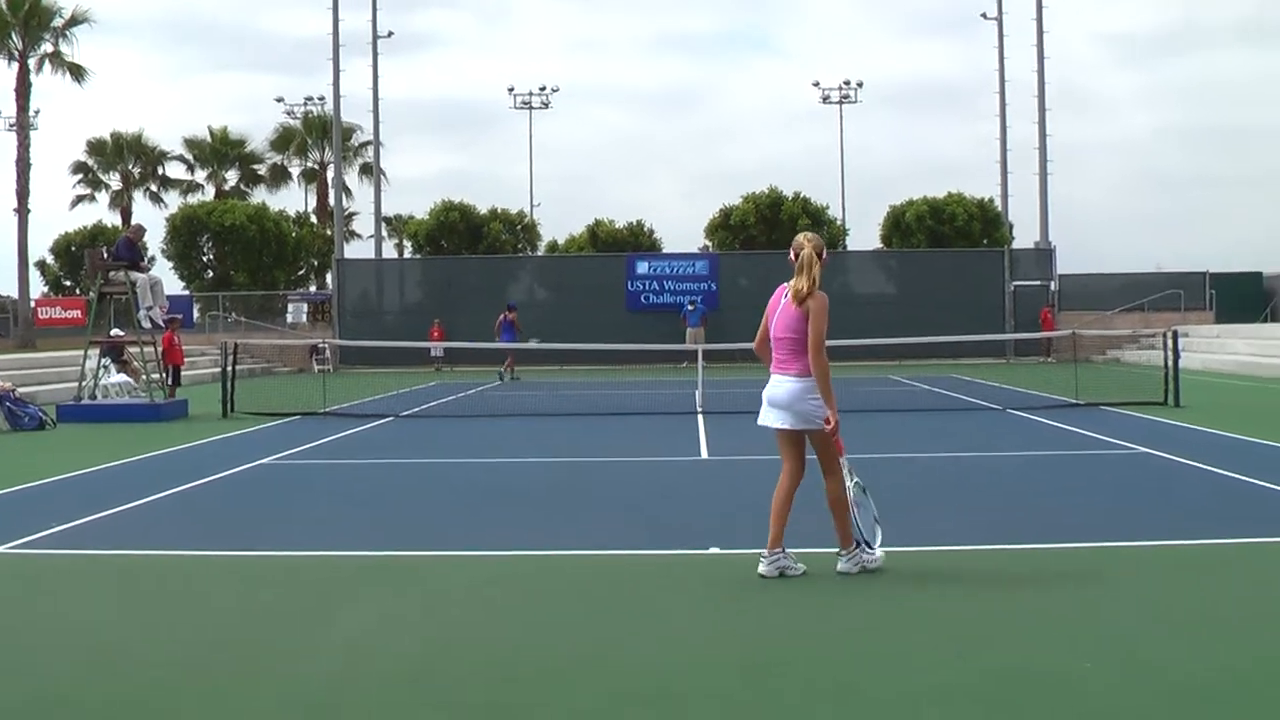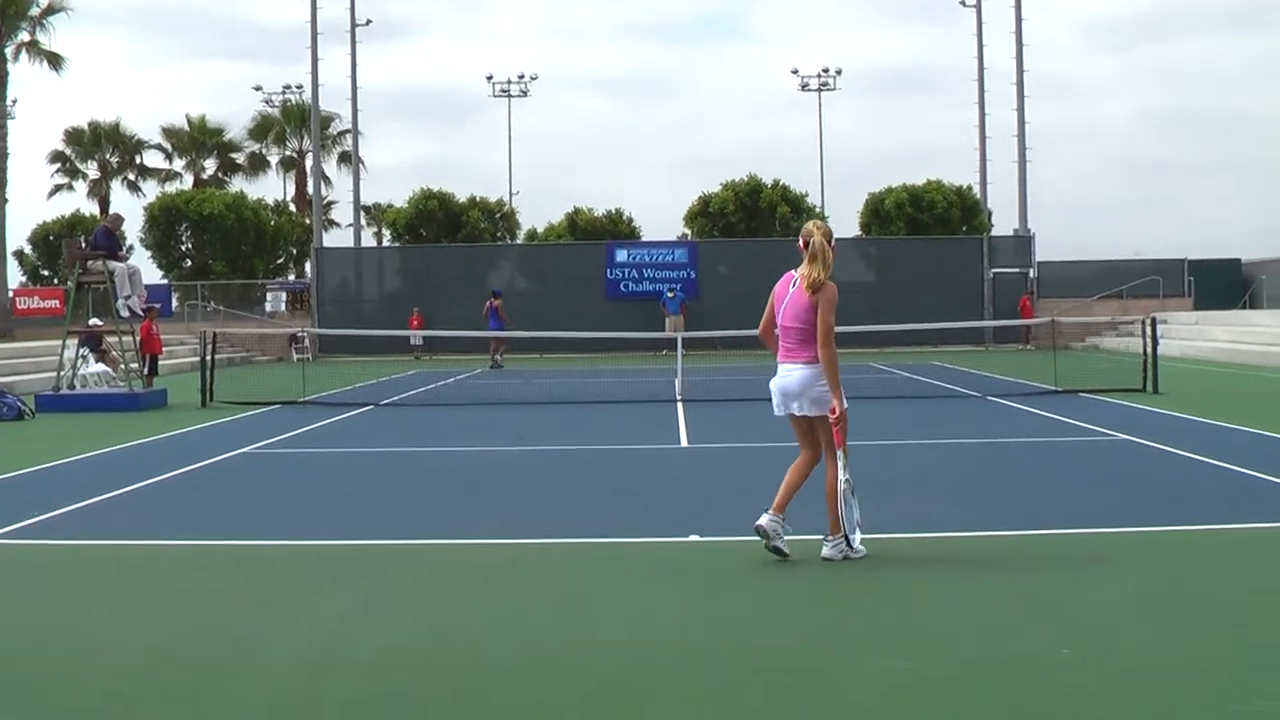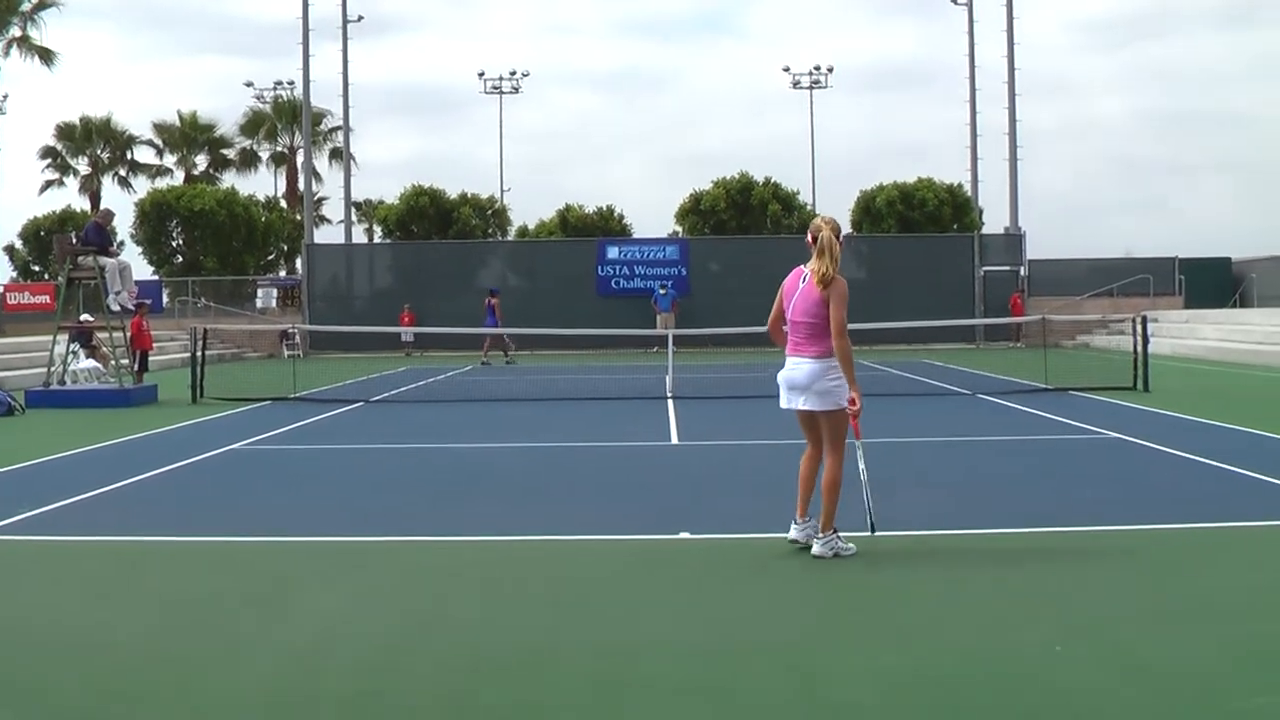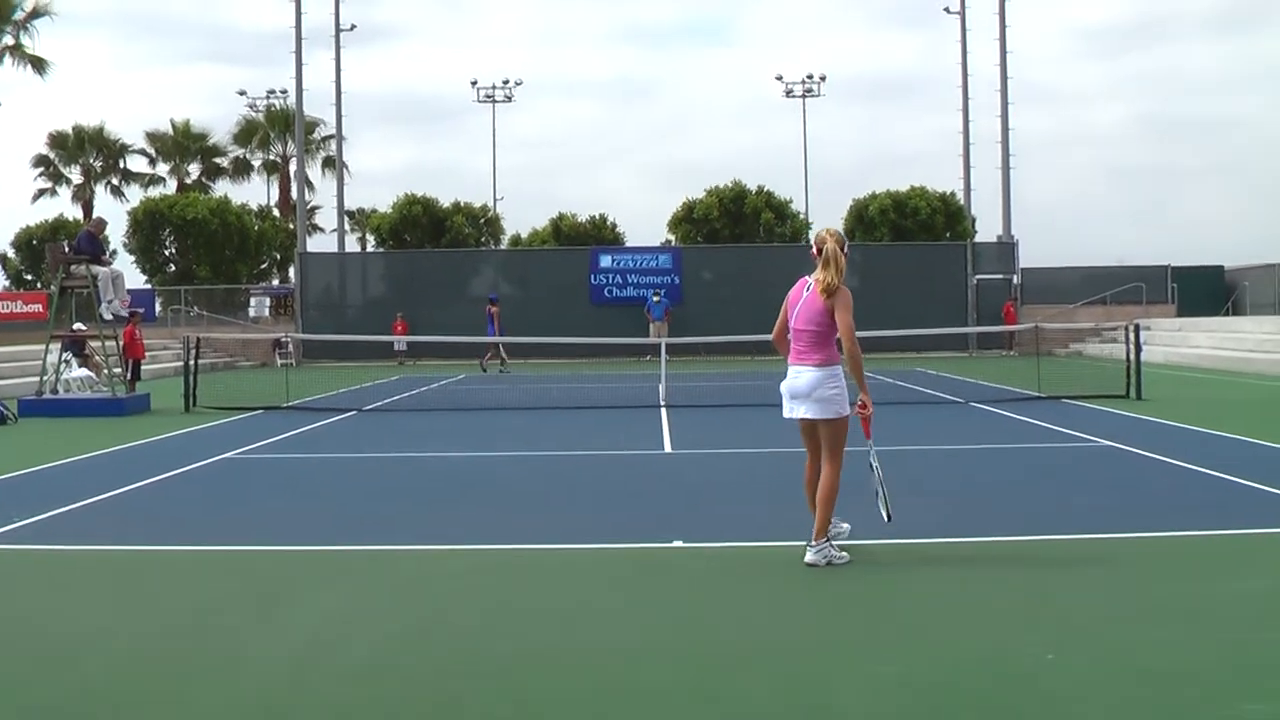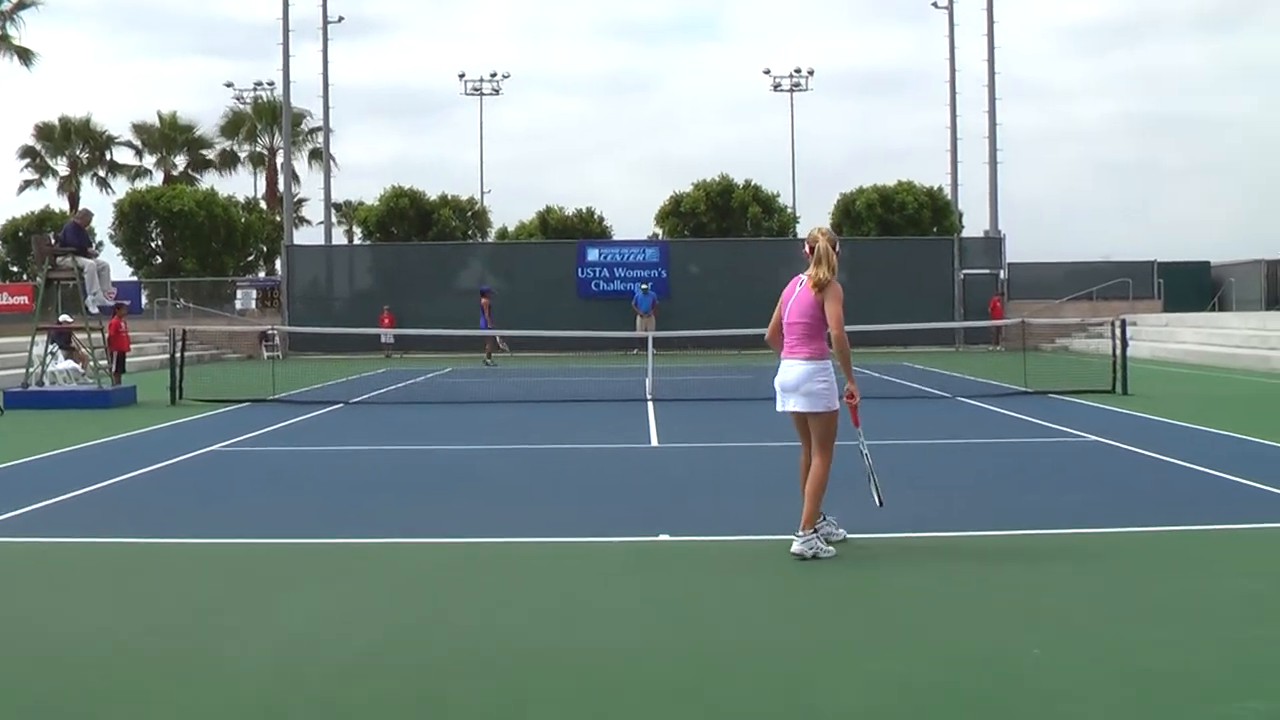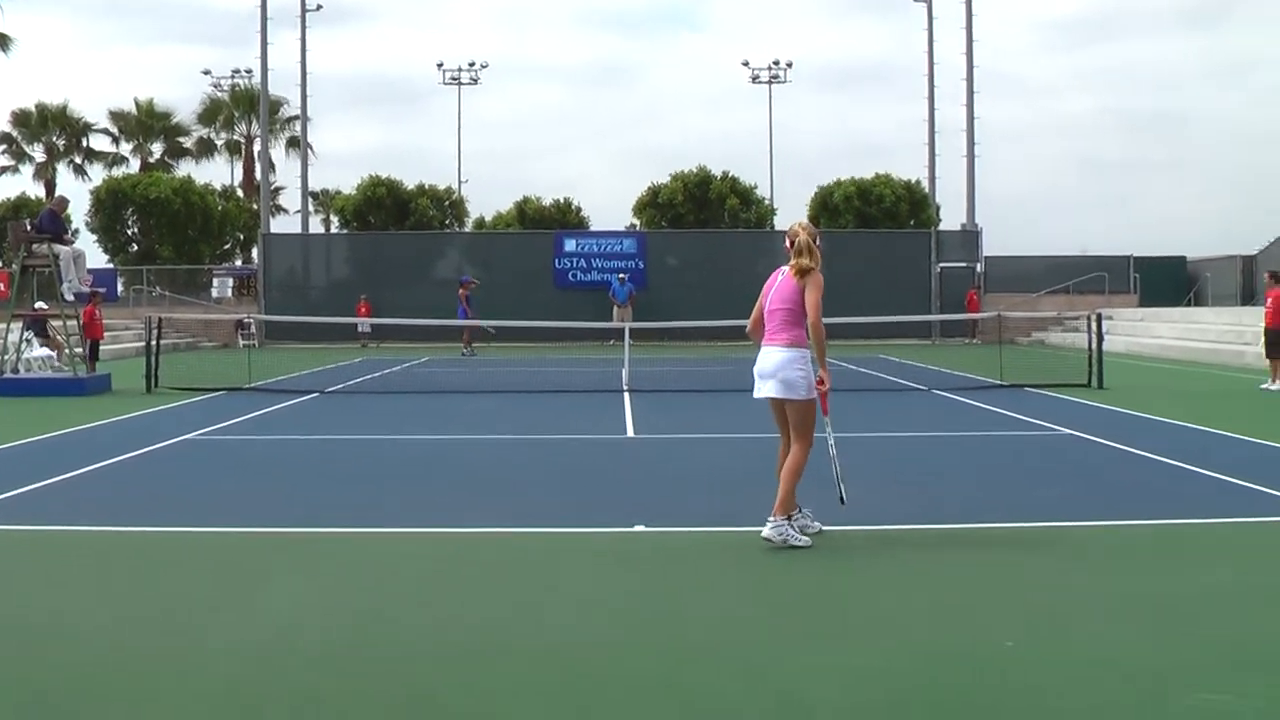
dt=0.2s
person 1, frame 1
left shoulder: (778, 295)
right shoulder: (816, 299)
left elbow: (760, 346)
right elbow: (817, 358)
right wrist: (829, 406)
left hip: (777, 388)
right hip: (805, 390)
left knee: (791, 472)
right knee: (834, 470)
left ankle: (773, 553)
right ankle: (849, 552)
person 1, frame 2
left shoulder: (783, 282)
right shoulder: (825, 289)
left elbow: (764, 332)
right elbow: (825, 346)
right wrist: (837, 395)
left hip: (785, 377)
right hip: (814, 377)
left knee: (809, 453)
right knee: (834, 457)
left ankle: (773, 516)
right ankle: (834, 540)
person 1, frame 3
left shoulder: (792, 278)
right shoulder: (834, 284)
left elbow: (773, 327)
right elbow: (839, 340)
right wrist: (853, 387)
left hip: (793, 371)
right hip: (823, 371)
left knee: (814, 448)
right knee: (833, 454)
left ankle: (801, 523)
right ankle: (826, 537)
person 1, frame 4
left shoulder: (798, 288)
right shoulder: (838, 293)
left elbow: (777, 338)
right elbow: (849, 345)
right wrist: (863, 391)
left hip: (795, 379)
right hip: (824, 379)
left knee: (815, 457)
right knee: (831, 462)
left ankle: (824, 526)
right ankle: (819, 544)
person 1, frame 5
left shoulder: (794, 285)
right shoulder: (829, 287)
left elbow: (771, 335)
right elbow: (837, 335)
right wrist: (851, 380)
left hip: (788, 372)
right hip: (814, 372)
left knee: (809, 451)
right knee: (822, 456)
left ankle: (816, 521)
person 1, frame 6
left shoulder: (776, 276)
right shoulder: (811, 275)
left elbow: (752, 328)
right elbow: (814, 322)
right wrist: (823, 367)
left hip: (767, 360)
right hip: (792, 361)
left knee: (789, 441)
right knee: (801, 445)
left ankle: (792, 513)
